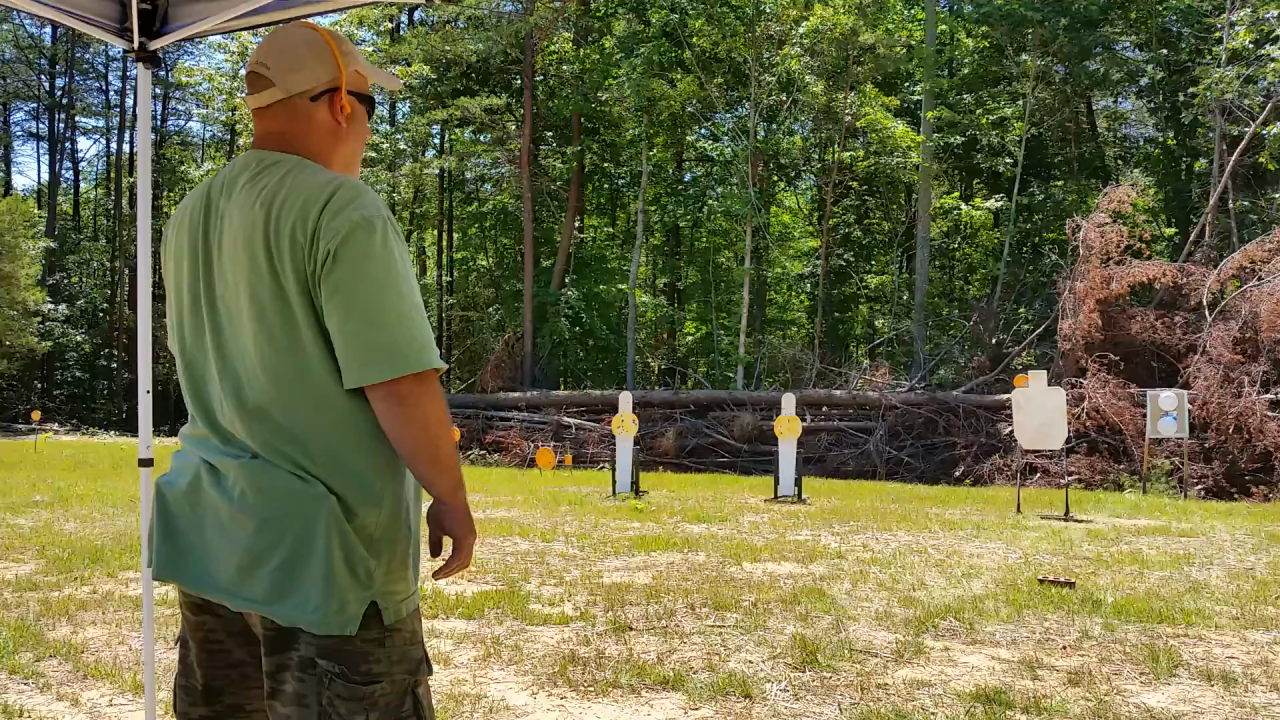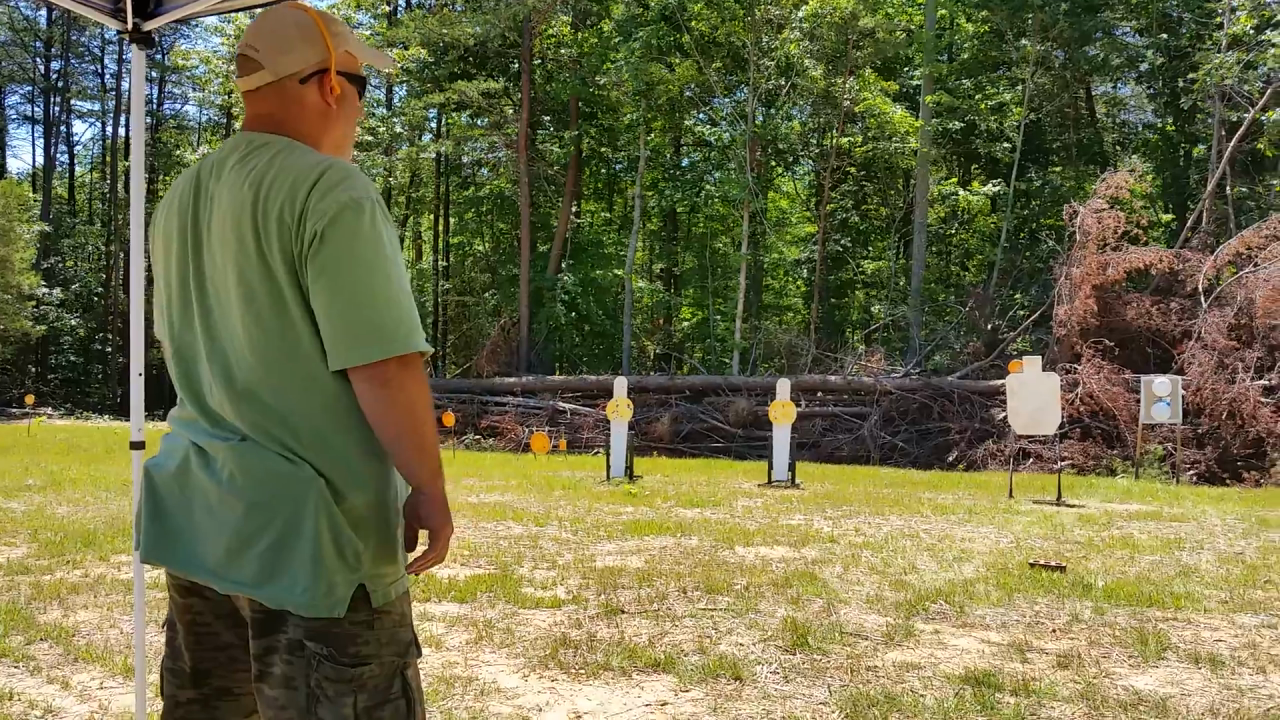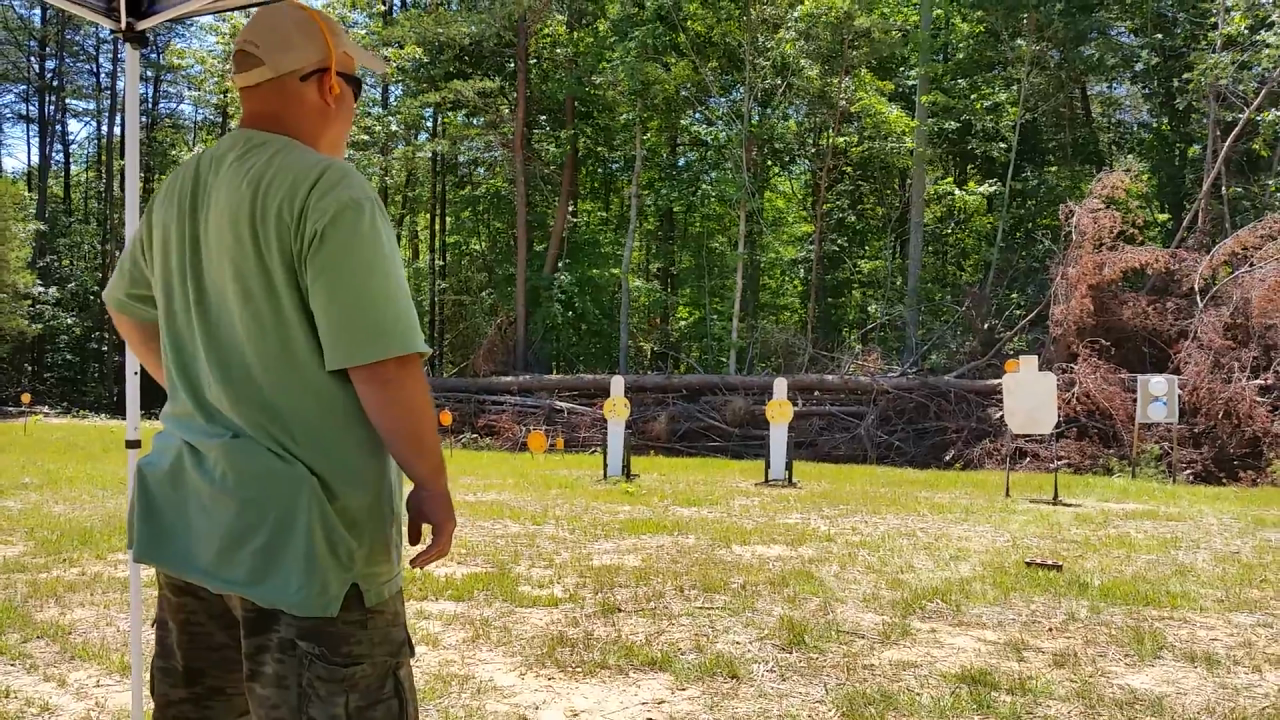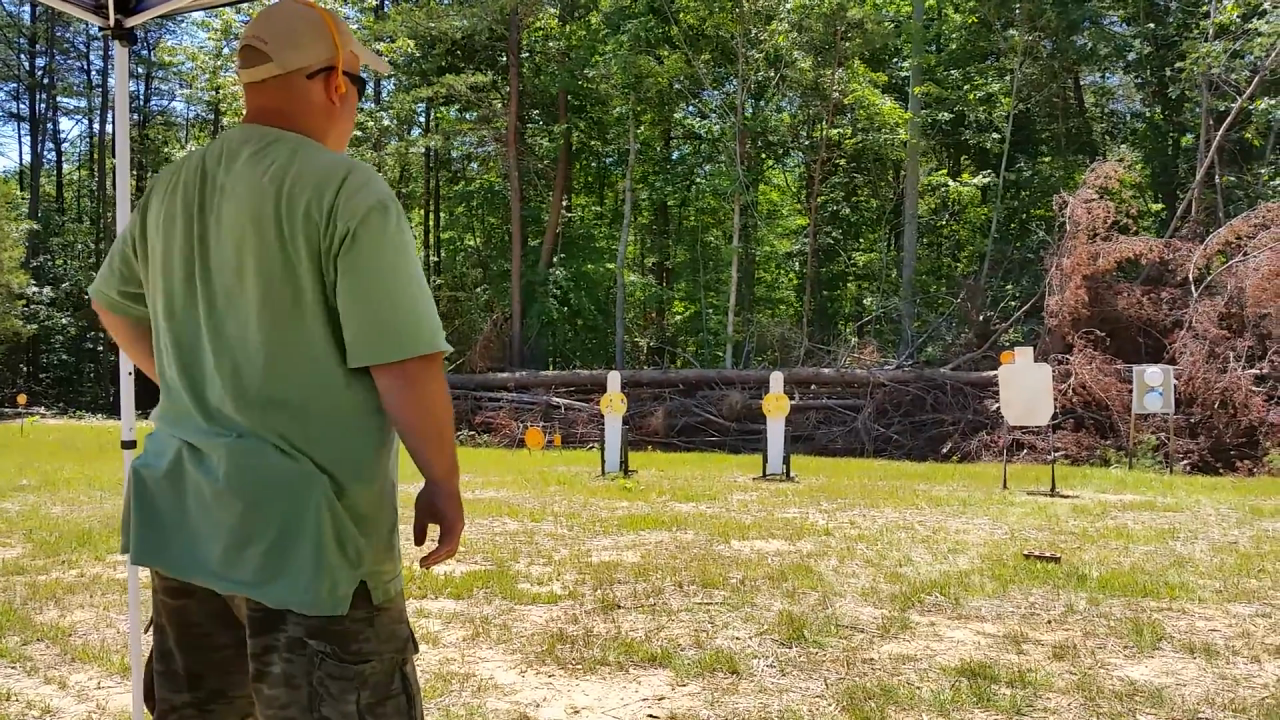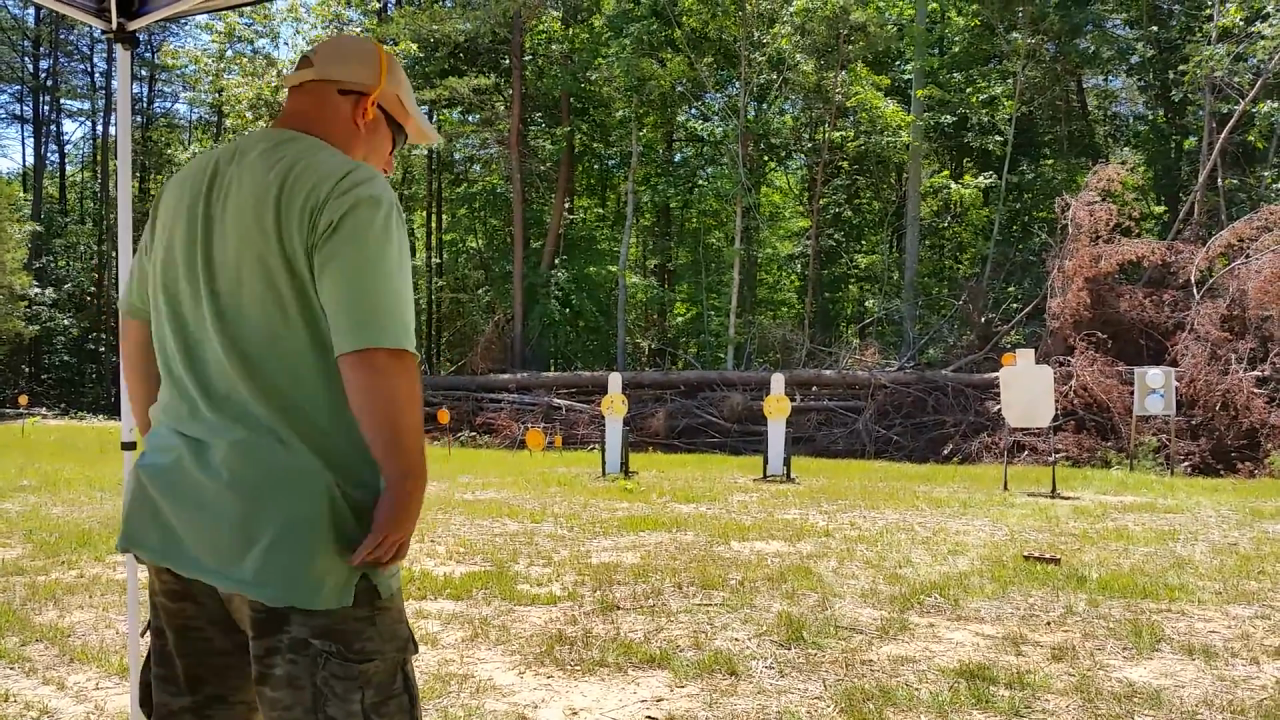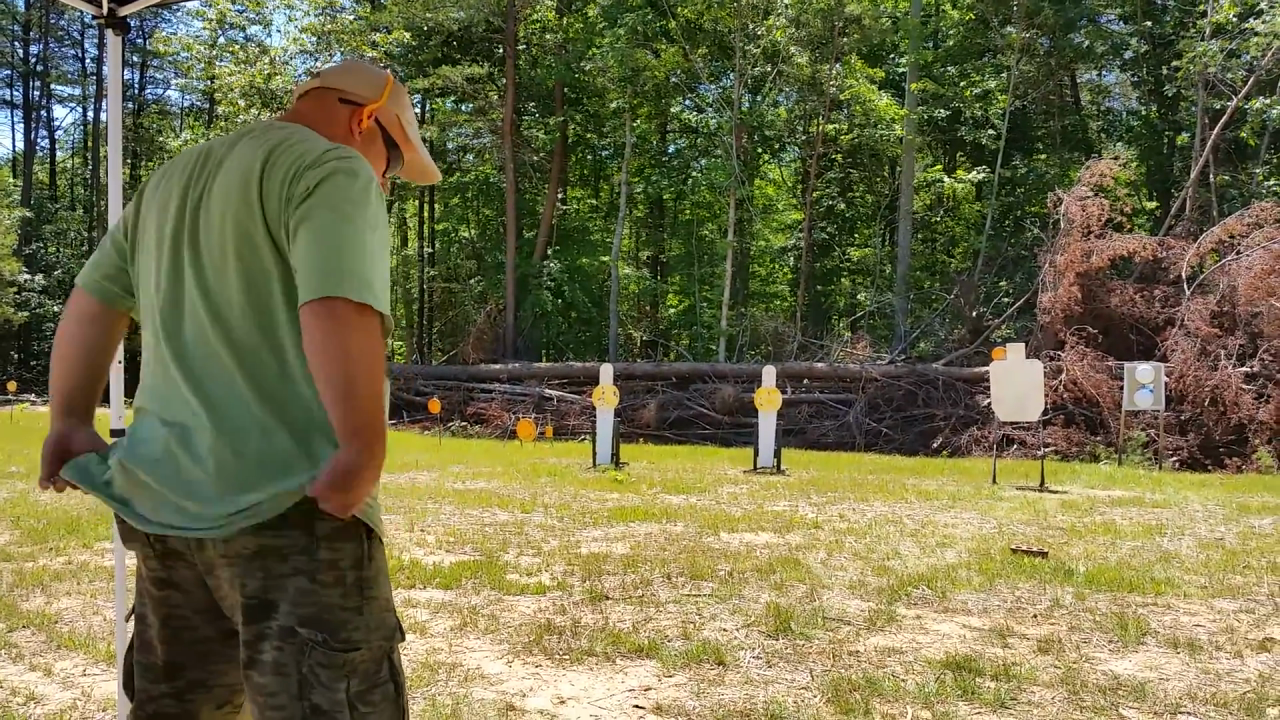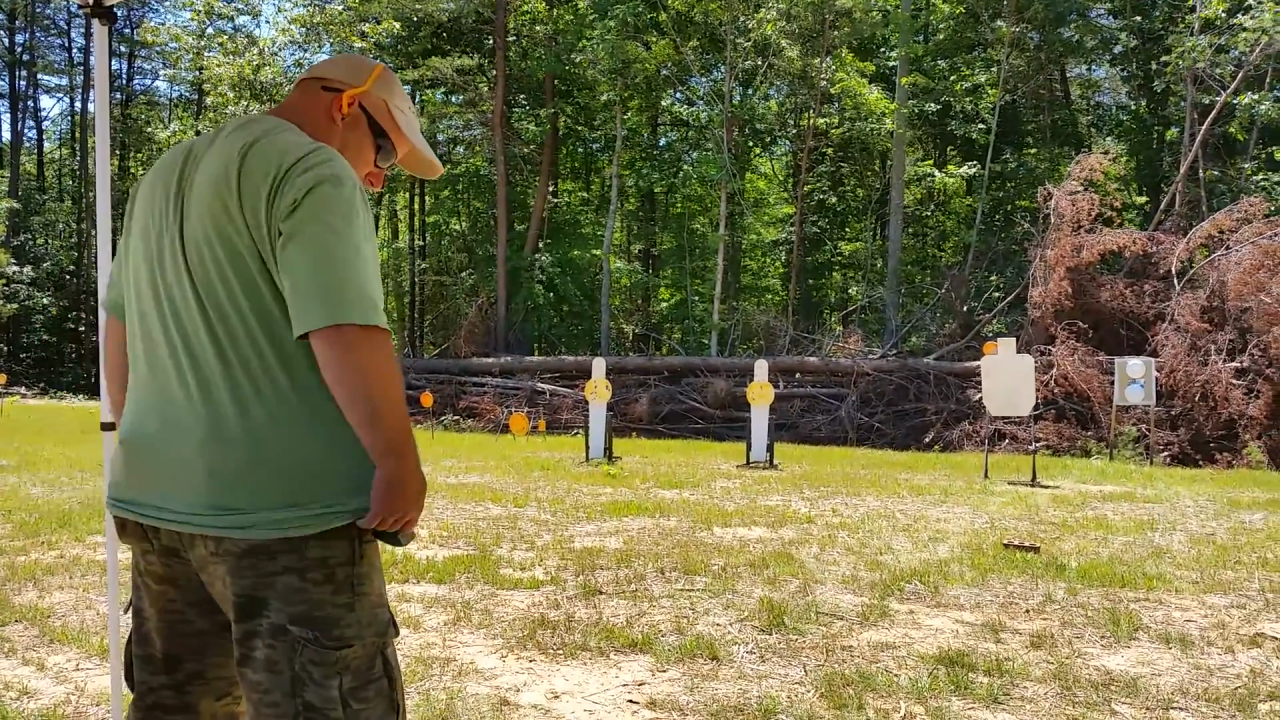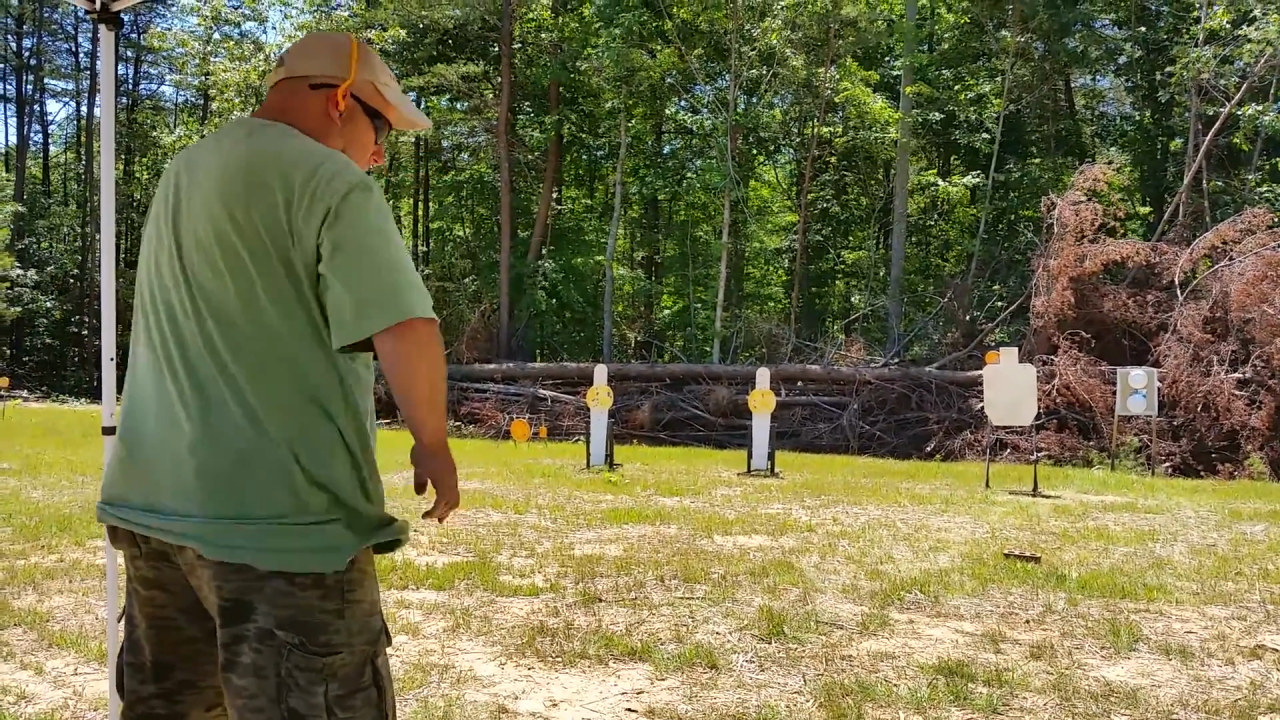
dt=0.5s
person 1, frame 1
left shoulder: (191, 213)
right shoulder: (342, 210)
right elbow: (400, 382)
right wrist: (451, 500)
left hip: (211, 536)
right hip: (322, 548)
person 1, frame 2
left shoulder: (181, 196)
right shoulder: (332, 191)
right elbow: (384, 365)
right wrist: (429, 489)
left hip: (198, 516)
right hip: (311, 529)
person 1, frame 3
left shoulder: (177, 192)
right shoulder: (329, 191)
left elbow: (128, 304)
right elbow: (384, 363)
right wrist: (432, 484)
left hip: (191, 515)
right hip: (304, 529)
person 1, frame 4
left shoulder: (172, 186)
right shoulder: (346, 190)
left elbow: (115, 302)
right elbow: (405, 361)
right wrist: (443, 483)
left hip: (183, 517)
right hip: (306, 529)
person 1, frame 5
left shoulder: (186, 183)
right shoulder: (349, 190)
left elbow: (137, 319)
right elbow: (376, 354)
right wrist: (407, 486)
left hip: (179, 511)
right hip: (301, 524)
person 1, frame 6
left shoulder: (176, 175)
right shoulder: (332, 171)
left elbow: (94, 302)
right elbow: (339, 312)
left wrist: (70, 421)
right wrist: (361, 451)
left hip: (165, 492)
right hip: (280, 502)
person 1, frame 7
left shoulder: (167, 173)
right shoulder: (312, 174)
left elbow: (122, 321)
right elbow: (346, 335)
left wrist: (145, 445)
right wrist: (399, 463)
left hip: (156, 492)
right hip: (279, 503)
person 1, frame 8
left shoulder: (183, 171)
right shoulder: (325, 179)
right elbow: (403, 328)
right wrist: (432, 445)
left hip: (156, 497)
right hip: (274, 509)
